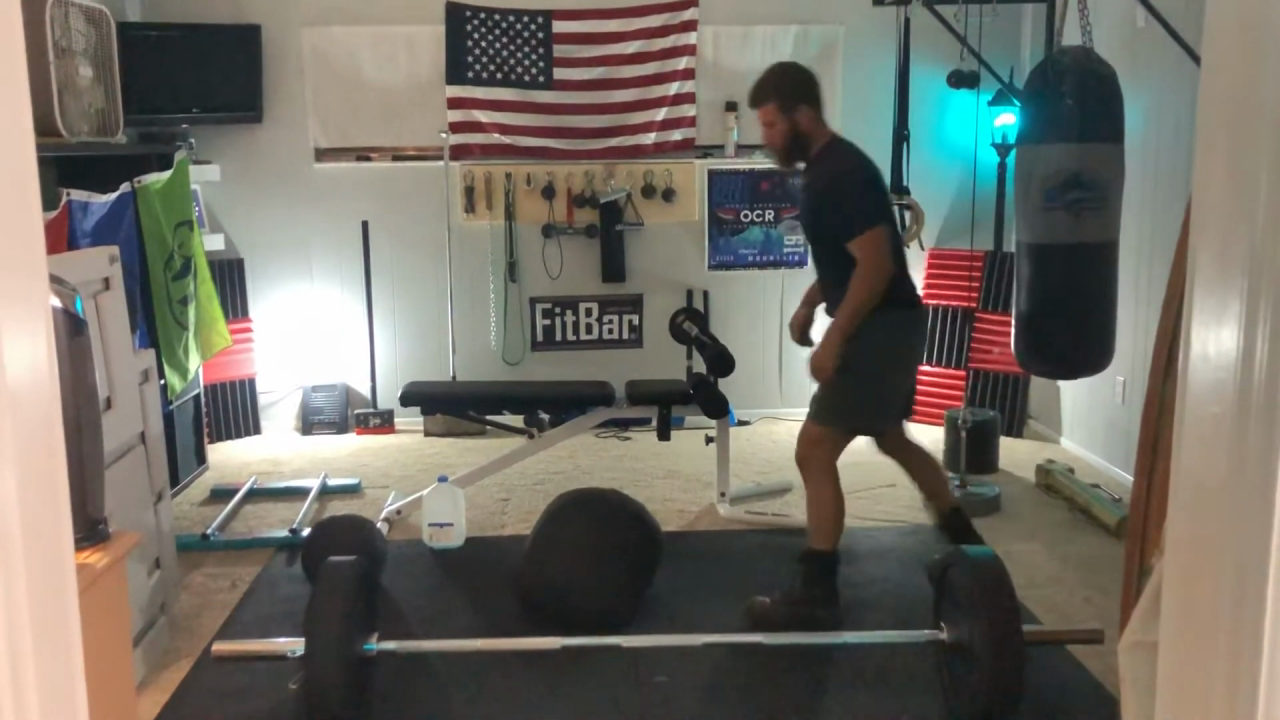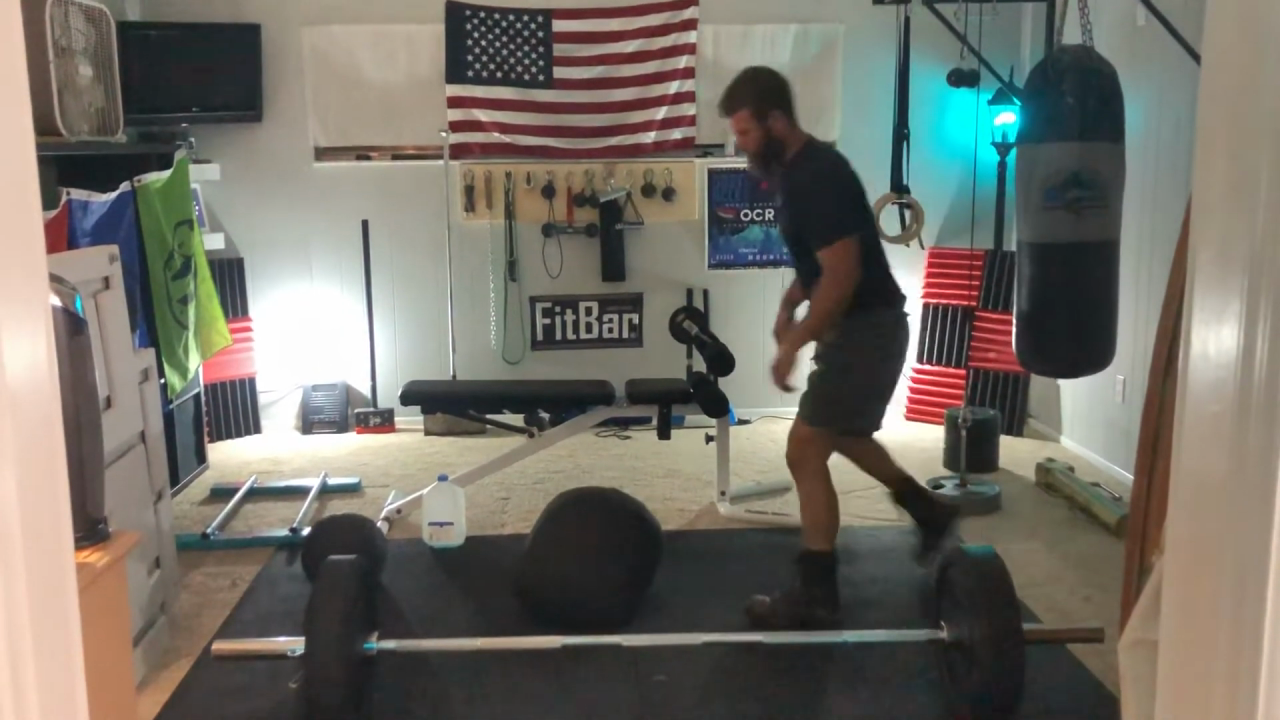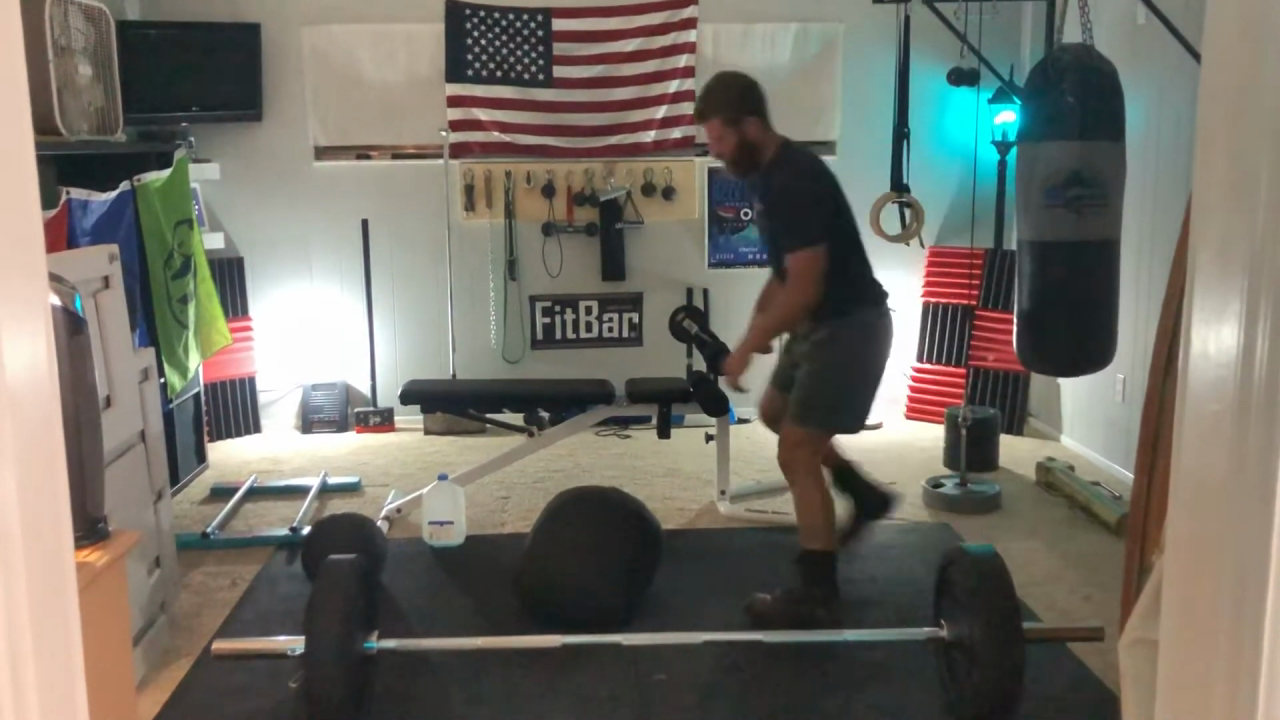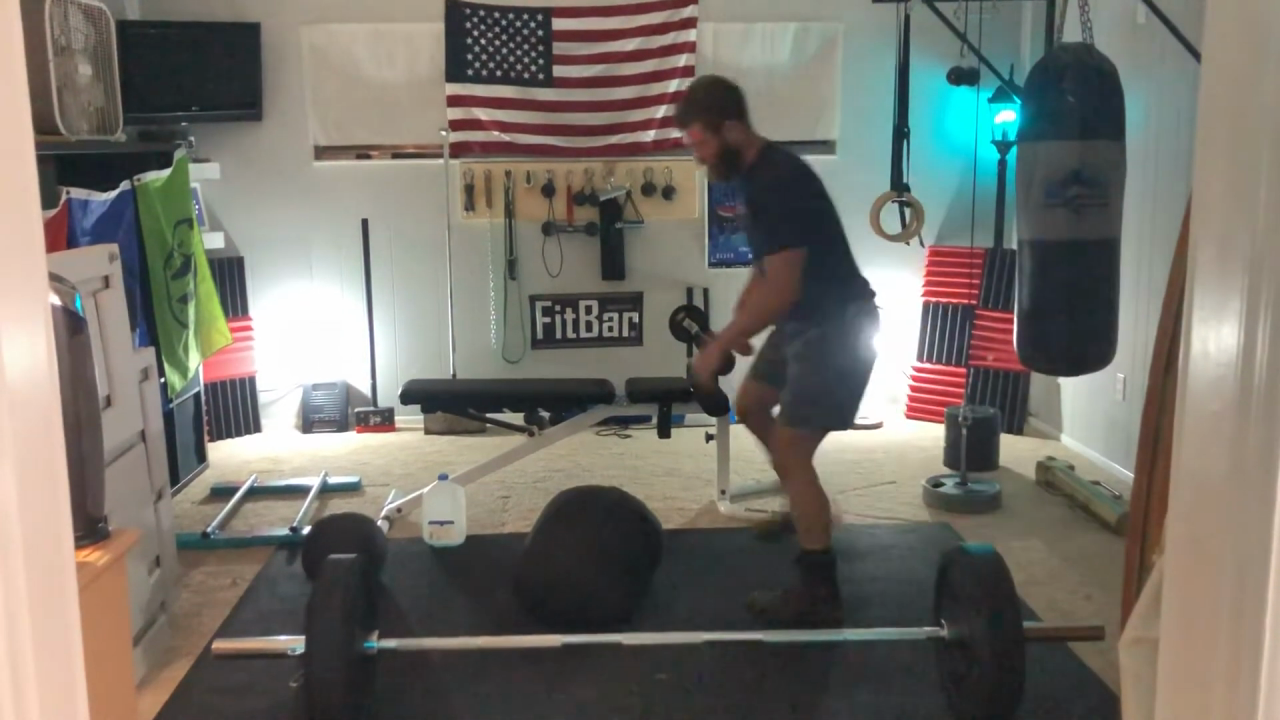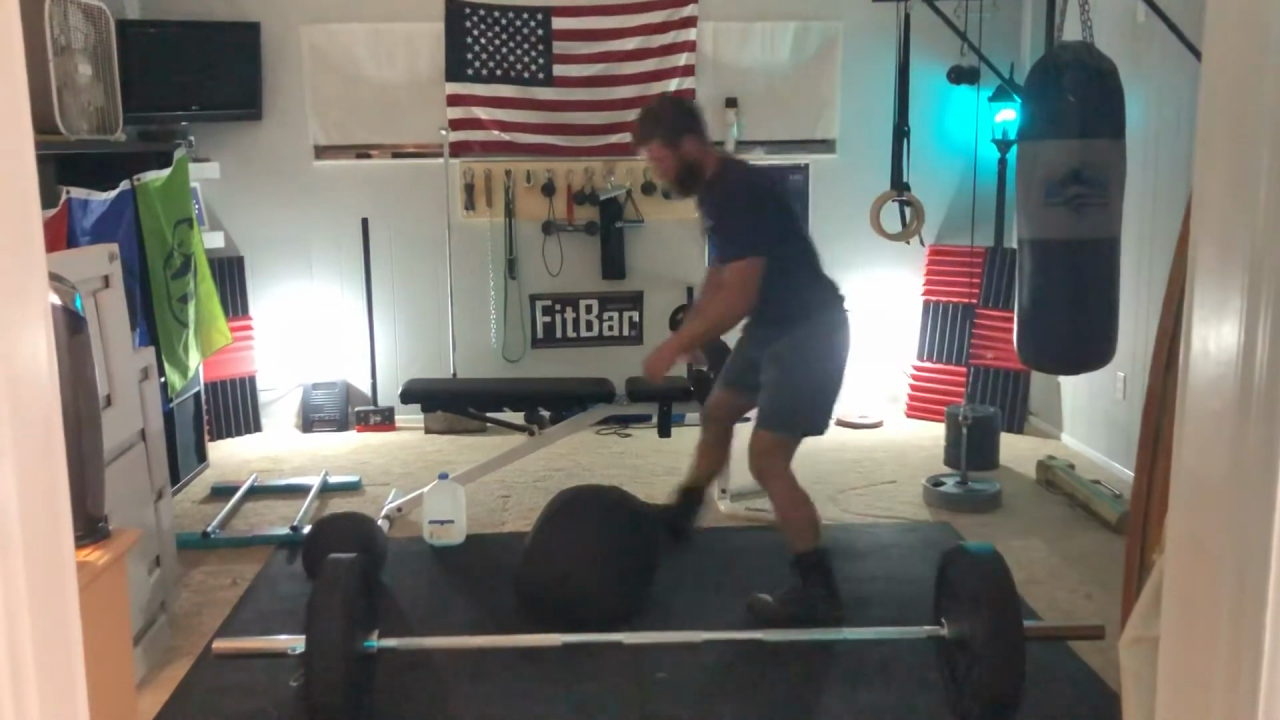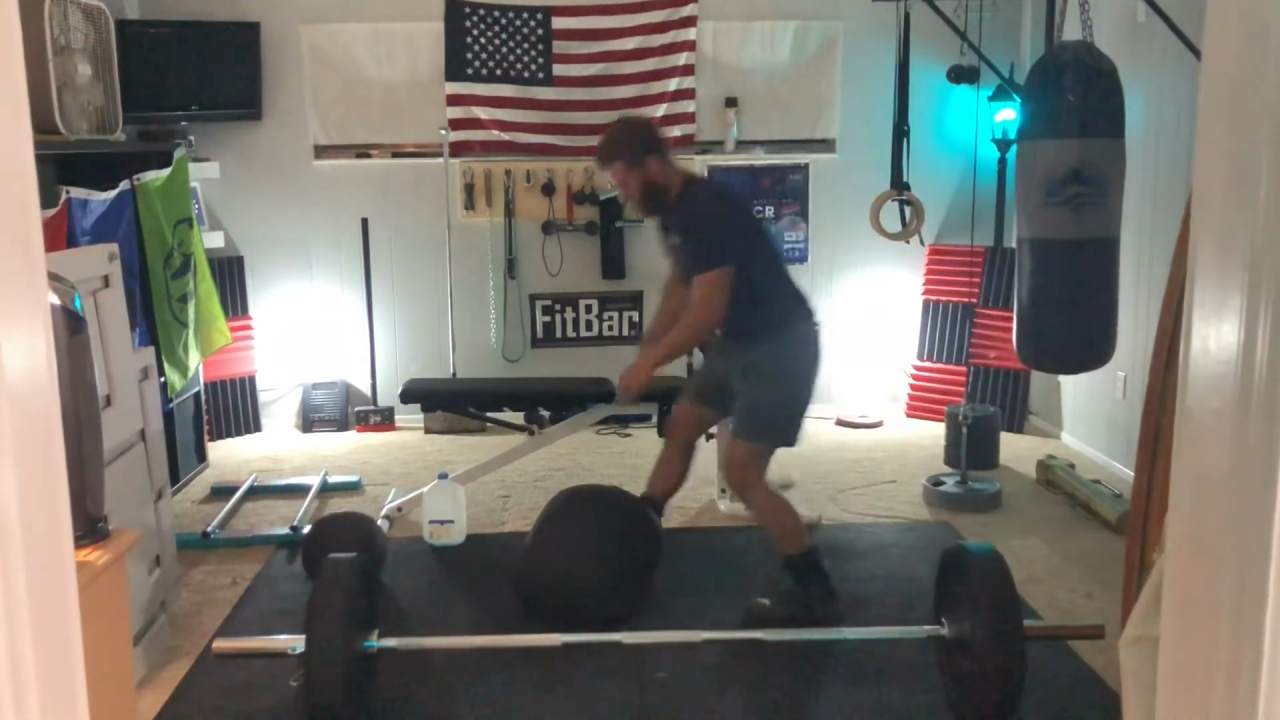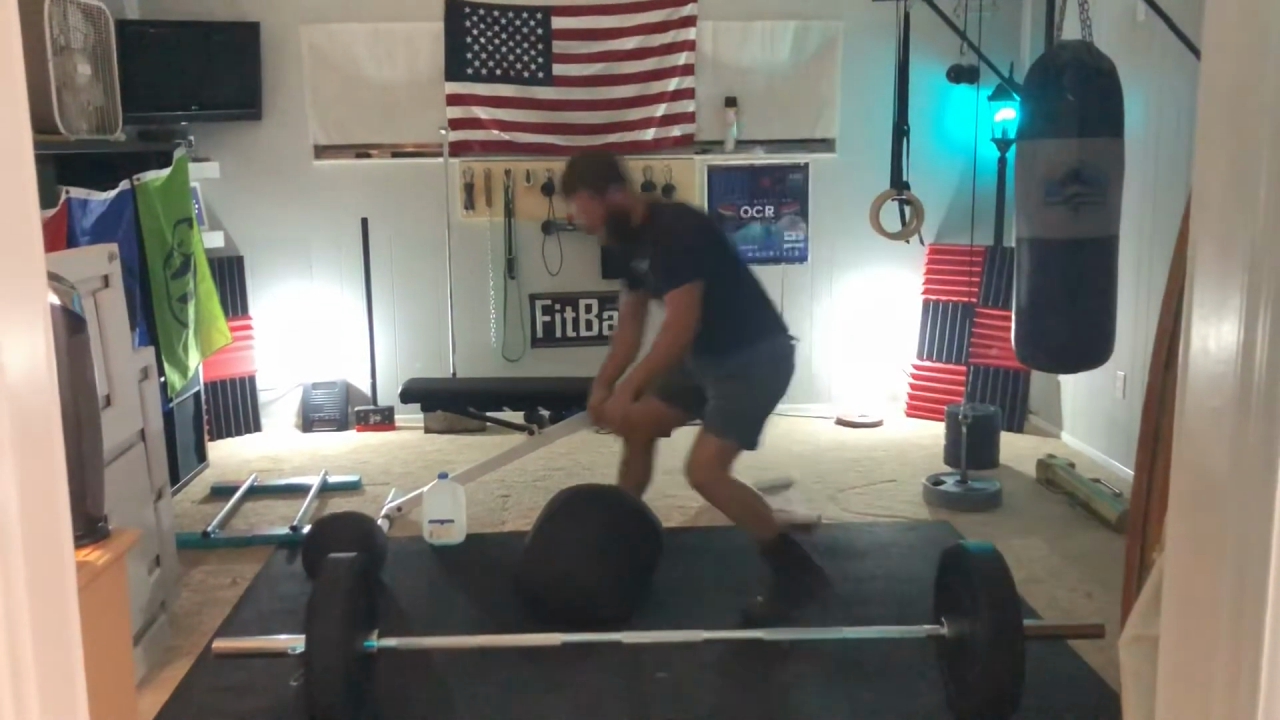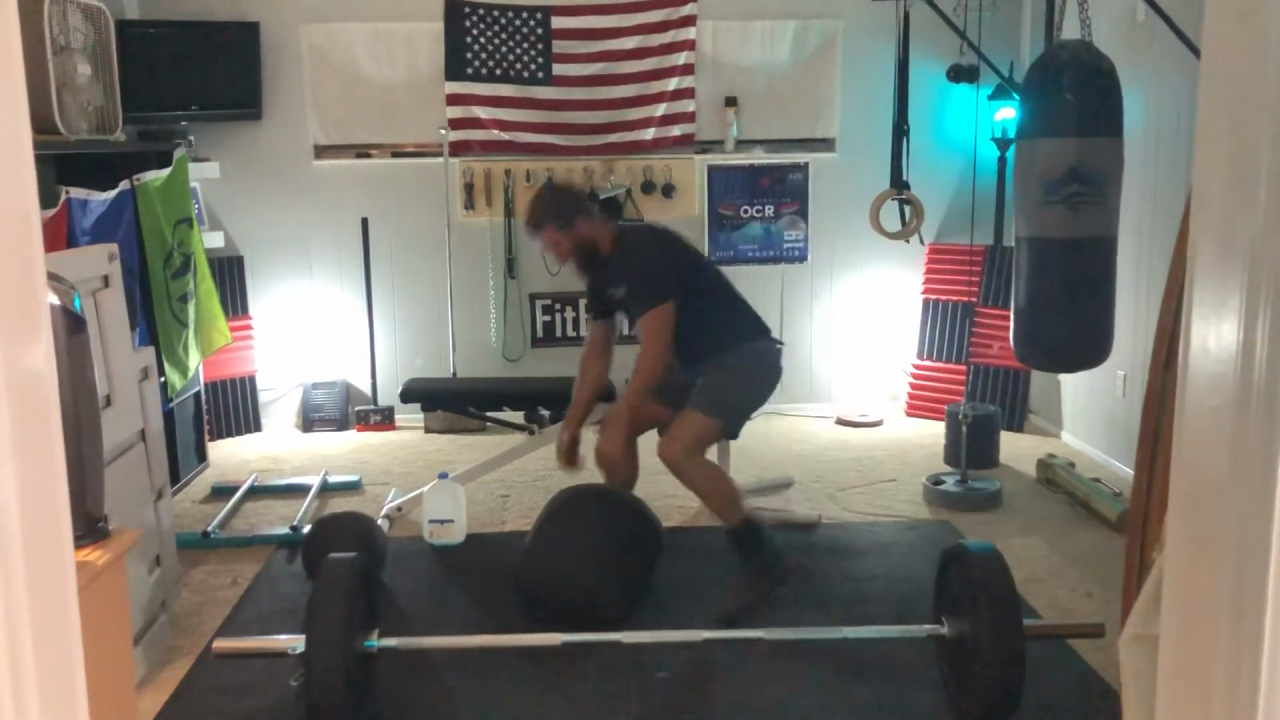
dt=0.1s
person 1, frame 1
left shoulder: (840, 175)
right shoulder: (828, 167)
left elbow: (877, 266)
left wrist: (832, 343)
right wrist: (808, 303)
left hip: (880, 327)
right hip: (889, 325)
left knee: (813, 451)
right knee: (888, 438)
left ankle: (816, 594)
right ankle: (964, 542)
person 1, frame 2
left shoulder: (815, 179)
right shoulder: (802, 168)
left elbow: (841, 275)
left wrist: (793, 345)
right wrist: (789, 306)
left hip: (865, 326)
right hip: (864, 321)
left knee: (805, 452)
right knee: (840, 433)
left ankle: (816, 594)
right ankle: (929, 512)
person 1, frame 3
left shoulder: (795, 183)
right shoulder: (772, 171)
left elbow: (807, 287)
left wrist: (747, 346)
right wrist: (761, 314)
left hip: (849, 326)
right hip: (822, 321)
left knee: (796, 450)
right knee: (775, 411)
left ankle: (818, 593)
right ankle: (864, 495)
person 1, frame 4
left shoulder: (778, 184)
right shoulder: (755, 172)
left elbow: (781, 289)
left wrist: (720, 343)
right wrist: (739, 315)
left hip: (836, 325)
right hip: (808, 317)
left knee: (789, 451)
right knee: (748, 405)
left ankle: (818, 592)
right ankle: (802, 506)
person 1, frame 5
left shoulder: (744, 196)
right shoulder: (714, 189)
left elbow: (738, 297)
left wrist: (675, 346)
right wrist: (688, 331)
left hip: (809, 332)
right hip: (771, 324)
left knee: (767, 460)
right knee: (718, 412)
left ankle: (818, 595)
right ankle: (680, 515)
person 1, frame 6
left shoulder: (707, 211)
right shoulder: (674, 209)
left elbow: (707, 310)
right elbow: (679, 286)
left wrist: (647, 363)
right wrist: (650, 343)
left hip: (781, 345)
right hip: (738, 339)
left knee: (741, 472)
right knee: (680, 427)
left ankle: (814, 595)
person 1, frame 7
left shoulder: (677, 233)
right shoulder: (631, 238)
left elbow: (678, 329)
right elbow: (632, 318)
left wrist: (627, 391)
right wrist: (603, 383)
left hip: (758, 354)
right hip: (715, 352)
left knee: (705, 471)
right knee: (637, 430)
left ankle: (795, 574)
person 1, frame 8
left shoulder: (646, 255)
right shoulder: (601, 267)
left elbow: (655, 351)
right elbow: (597, 351)
left wrist: (621, 425)
right wrist: (572, 423)
left hip: (745, 356)
right hip: (694, 358)
left knee: (677, 449)
right knee: (616, 428)
left ankle: (759, 554)
